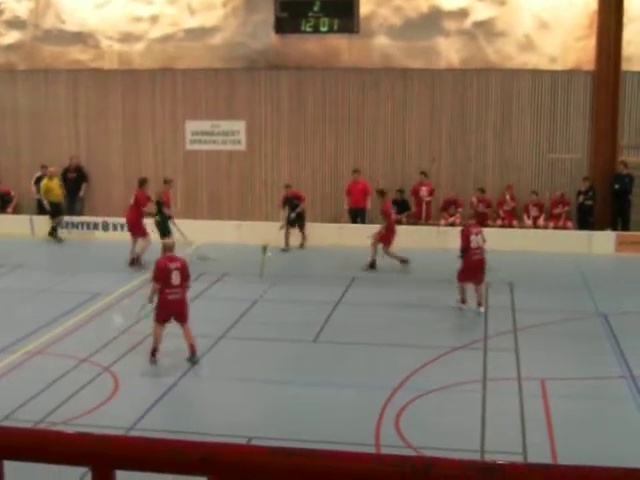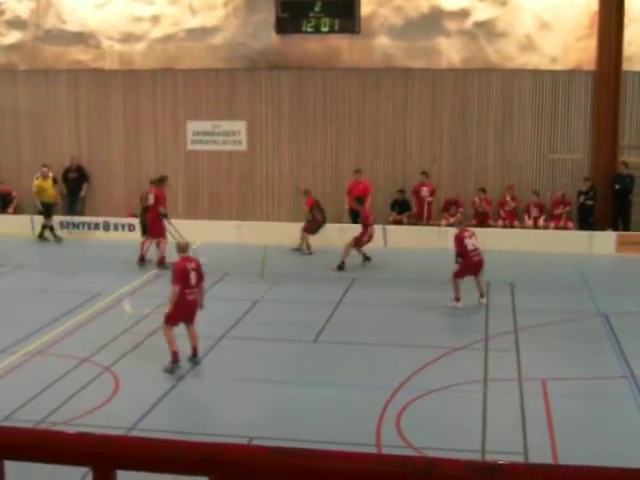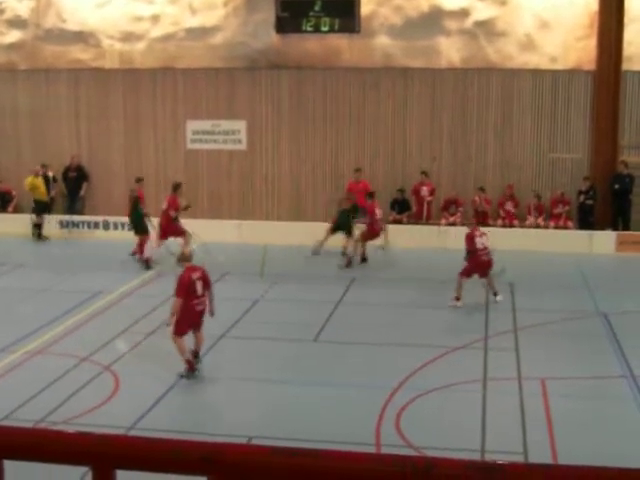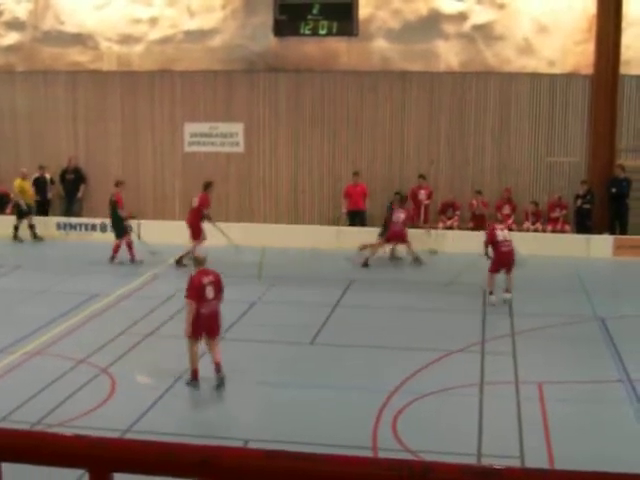
dt=0.3s
person 1, frame 1
left shoulder: (160, 263)
right shoulder: (182, 262)
left elbow: (156, 285)
right elbow: (187, 283)
left wrist: (151, 297)
left hip: (166, 301)
right hip: (180, 300)
left knee: (158, 326)
right knee: (185, 326)
left ankle: (153, 354)
right ankle: (193, 354)
person 1, frame 2
left shoulder: (178, 265)
right shoulder: (196, 263)
left elbow: (176, 288)
right elbow: (201, 284)
left wrist: (170, 306)
right wrist: (201, 300)
left hip: (181, 302)
right hip: (193, 300)
left knee: (167, 328)
right knee: (190, 326)
left ankle: (175, 360)
right ankle: (195, 356)
person 1, frame 3
left shoulder: (183, 276)
right shoulder: (202, 271)
left elbow: (178, 301)
right elbow: (209, 291)
left wrist: (171, 317)
right wrist: (211, 306)
left hip: (187, 311)
right hip: (201, 308)
left knee: (177, 338)
right knee: (197, 331)
left ankle: (191, 368)
right ankle: (196, 355)
person 1, frame 4
left shoulder: (194, 279)
right shoulder: (216, 275)
left elbow: (191, 304)
right elbow: (220, 296)
left wrist: (188, 324)
left hip: (199, 316)
right hip: (213, 314)
left knee: (193, 344)
right knee: (213, 343)
left ankle: (194, 377)
right ankle: (218, 372)
